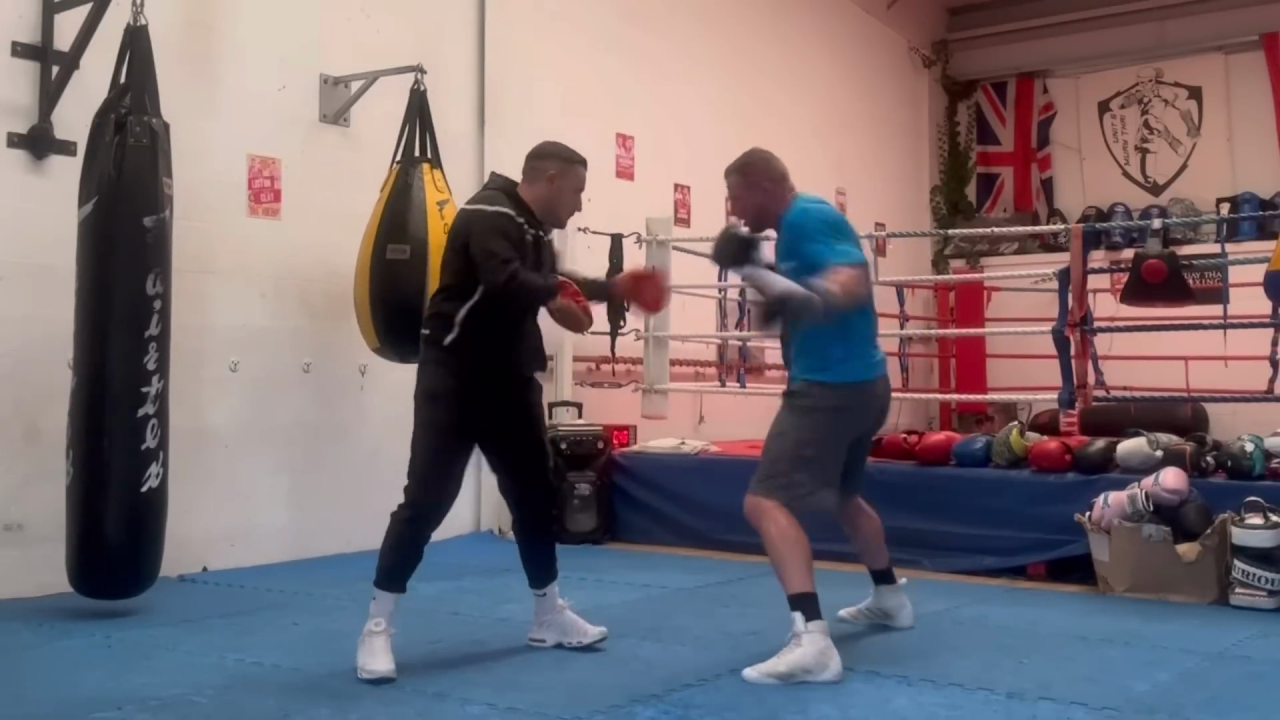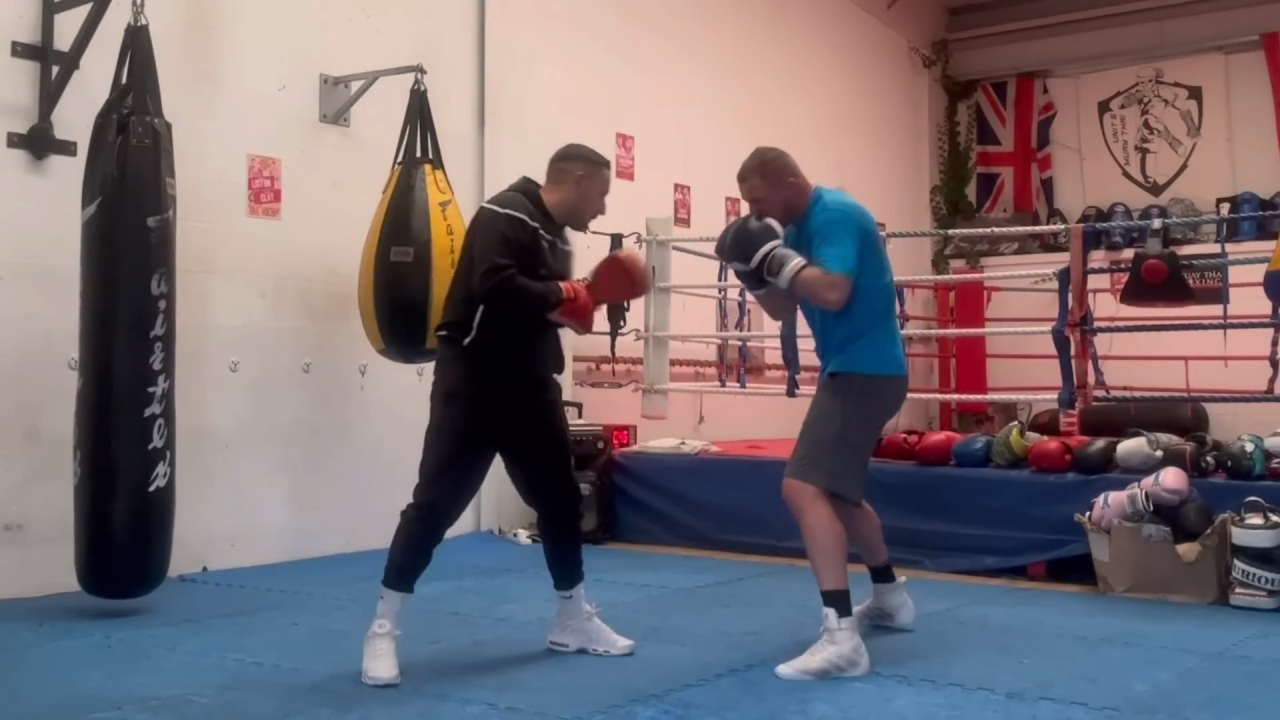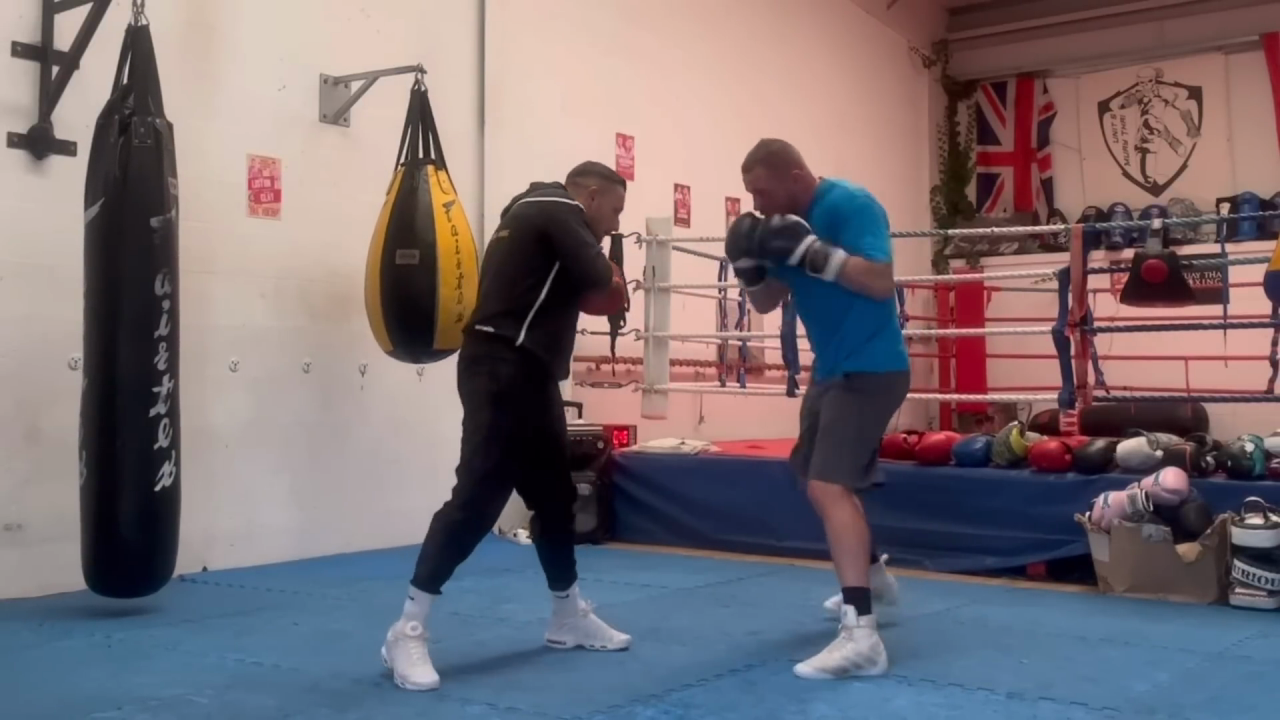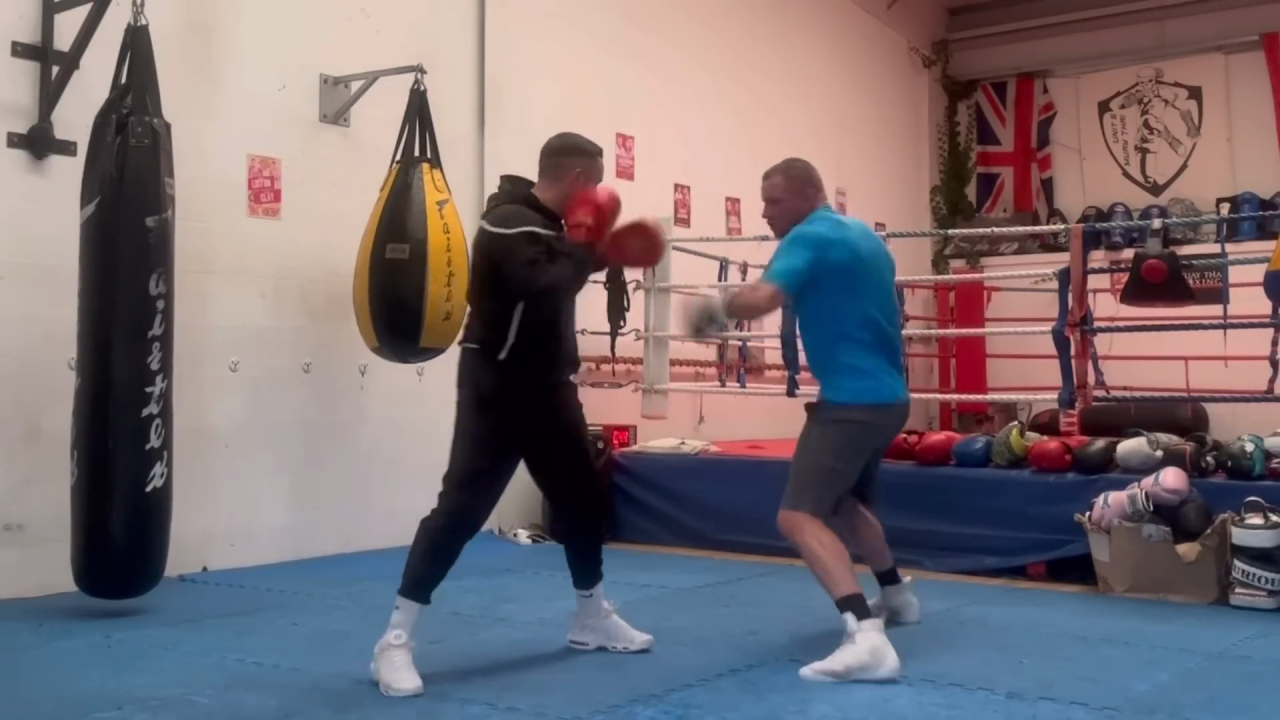
dt=0.7s
person 1, frame 1
left shoulder: (535, 226)
right shoulder: (488, 214)
left elbow: (555, 287)
right elbow: (505, 283)
left wrist: (618, 286)
right wrist: (554, 291)
left hip: (511, 380)
right hip: (454, 374)
left knee: (535, 493)
right knee: (428, 499)
left ankle: (549, 615)
right ankle: (377, 629)
person 1, frame 2
left shoulder: (554, 236)
right shoulder: (506, 217)
right elbow: (494, 288)
left wrist: (582, 298)
right wrist: (557, 296)
left hip: (530, 381)
right hip: (473, 377)
left knee: (560, 498)
right knee: (438, 500)
left ankle: (574, 620)
right ankle: (383, 629)
person 1, frame 3
left shoulder: (536, 220)
right shoulder: (555, 209)
right elbow: (596, 276)
left wrist: (596, 286)
right wrist: (608, 278)
left hip: (528, 376)
right hip: (502, 373)
left knee: (554, 496)
right knee: (477, 499)
left ankle: (569, 616)
right ankle: (408, 632)
person 1, frame 4
left shoulder: (552, 223)
right shoulder: (510, 225)
left elbow: (564, 273)
right elbow: (546, 292)
left wrist: (591, 248)
right wrist: (581, 246)
left hip: (548, 385)
right hip: (497, 385)
left knee: (584, 498)
right knee: (461, 507)
left ankle: (592, 617)
right ankle: (396, 639)
person 2, frame 1
left shoulder: (810, 224)
right shoulder: (791, 227)
left elbow: (854, 284)
right elbow: (769, 285)
left wrist: (798, 293)
right wrist: (743, 260)
left hip: (829, 387)
right hip: (859, 385)
left knee: (766, 503)
right knee: (841, 494)
left ankle: (812, 640)
right ankle: (889, 596)
person 2, frame 2
left shoulder: (835, 214)
right shoulder: (798, 227)
left elbow: (833, 293)
right elbow: (783, 310)
left wrist: (774, 256)
right wrist: (751, 270)
left hip: (864, 372)
right hip: (858, 372)
left knee: (803, 488)
right knee: (837, 491)
left ankle: (841, 637)
right ankle: (891, 596)
person 2, frame 3
left shoulder: (852, 203)
right shoulder: (778, 223)
left elbow: (881, 282)
right elbow: (763, 302)
left wrist: (810, 251)
right wrist: (750, 264)
left hip: (872, 369)
right hip: (829, 372)
left knee: (826, 487)
right knee: (824, 478)
left ankle: (861, 634)
right ankle: (873, 577)
person 2, frame 4
left shoulder: (810, 240)
right shoulder: (866, 239)
left elbow: (761, 300)
left wrist: (712, 310)
left hip: (851, 403)
right hip: (889, 398)
left knee: (798, 517)
right knee: (842, 500)
left ankle: (867, 637)
right ankle: (896, 597)
